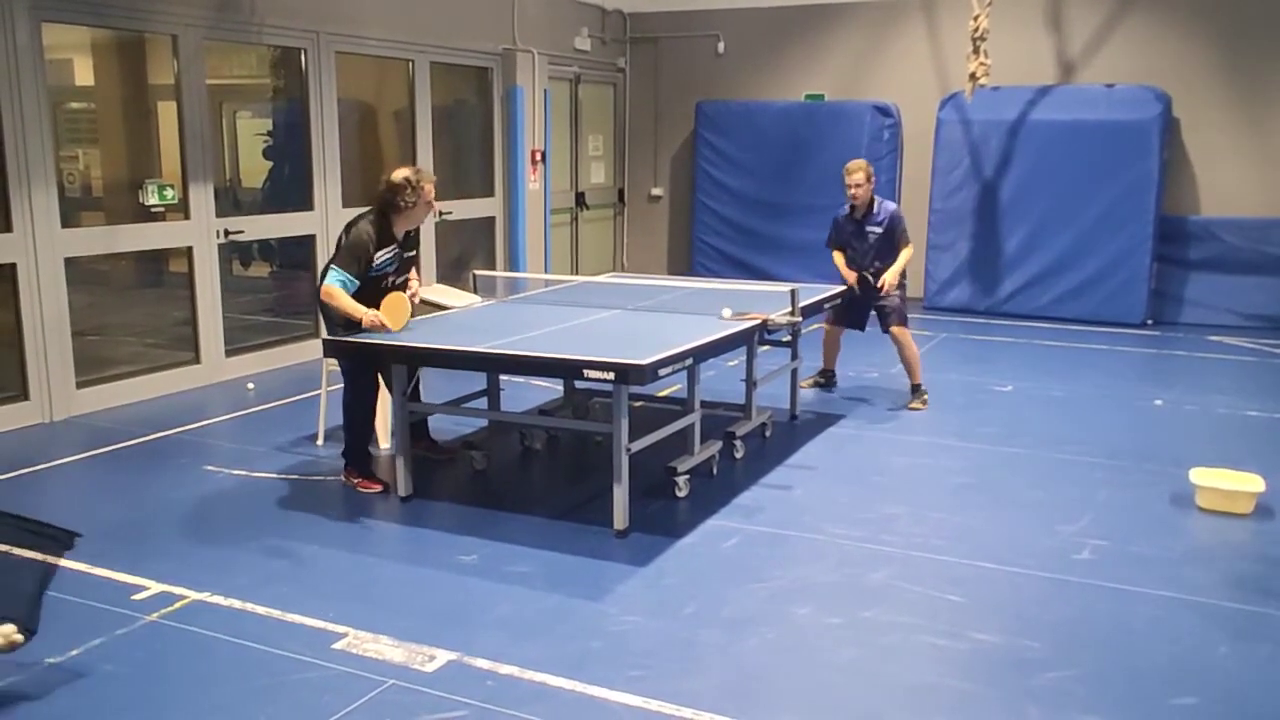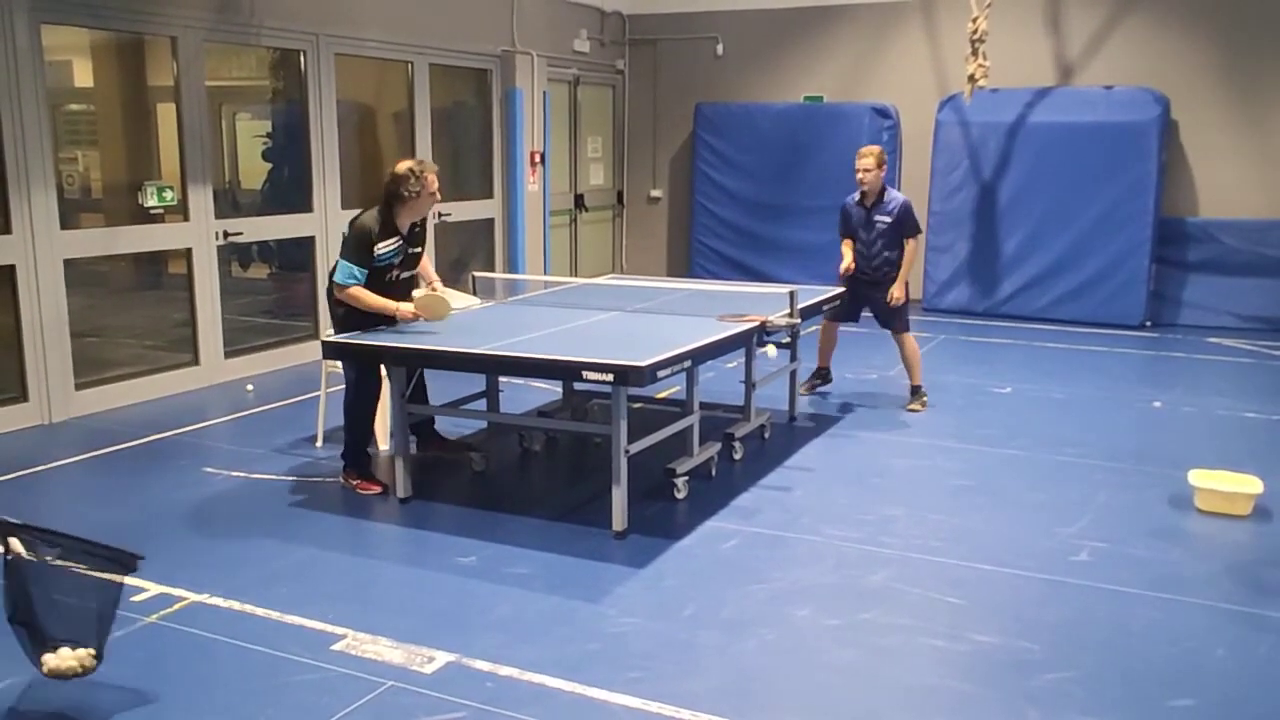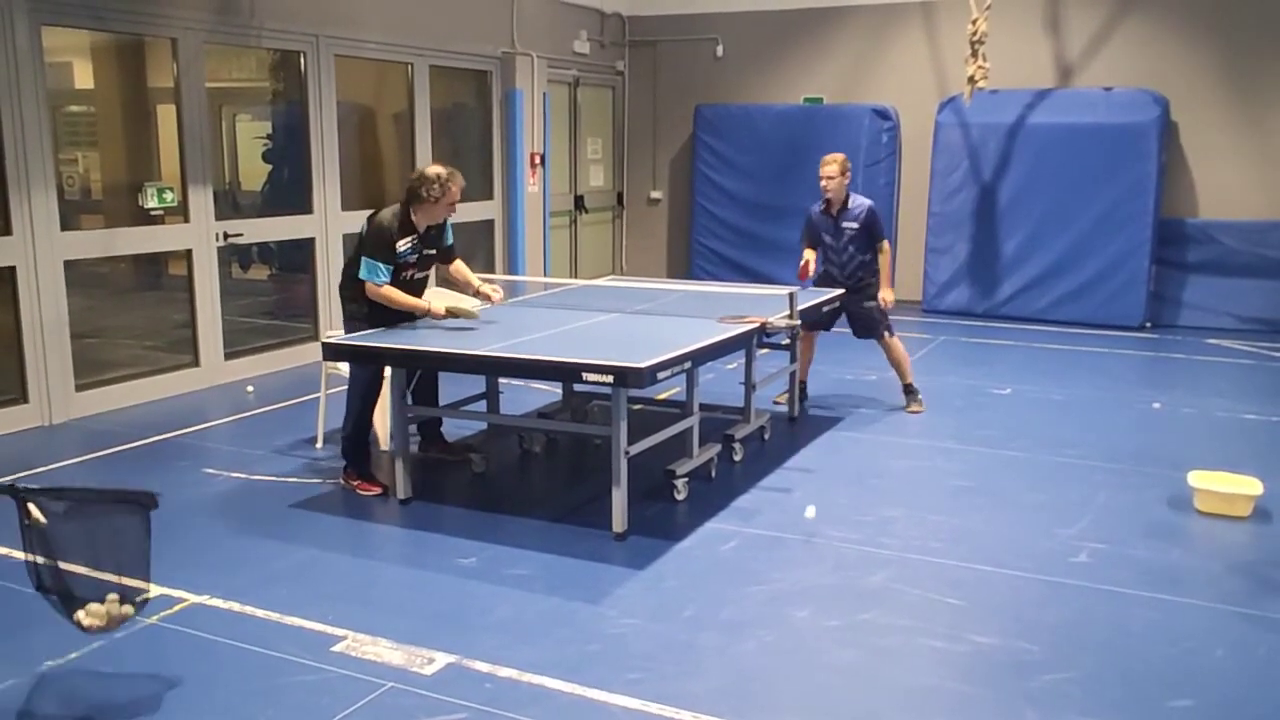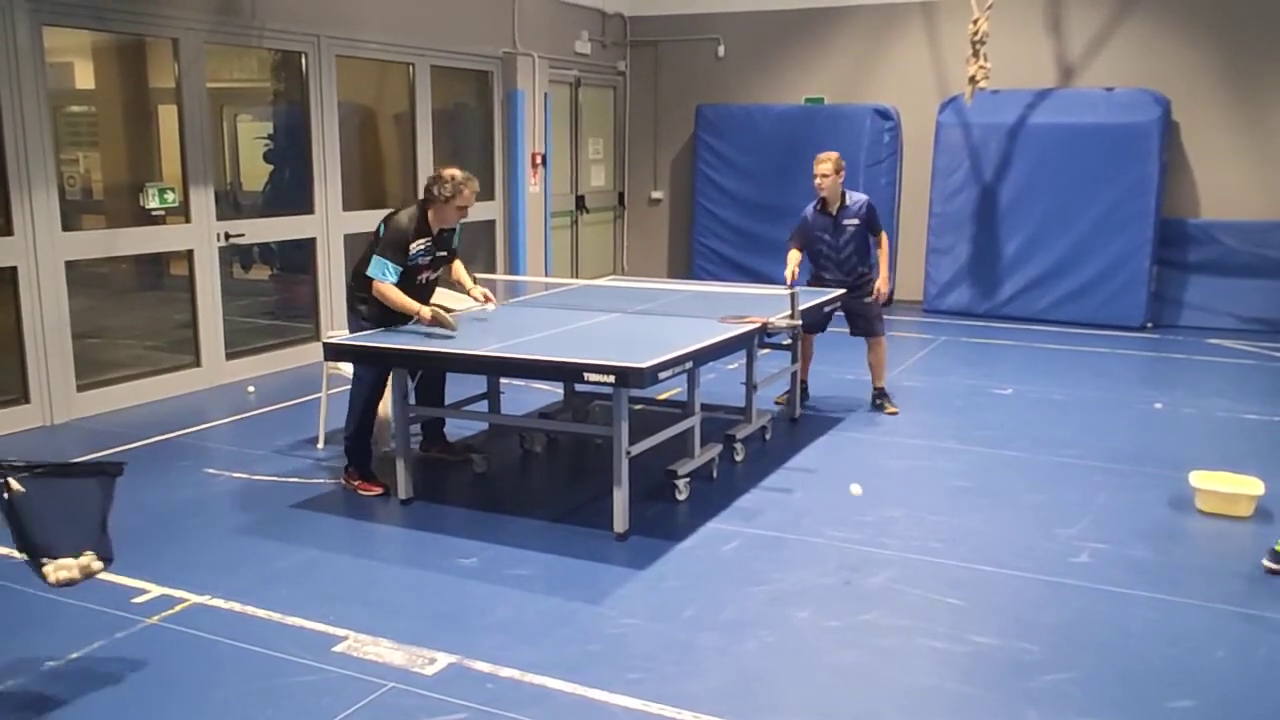
dt=0.3s
person 1, frame 1
left shoulder: (410, 227)
right shoulder: (363, 236)
right elbow: (328, 291)
left wrist: (413, 282)
right wrist: (365, 315)
right hip: (348, 314)
left knee: (406, 373)
right knee: (362, 384)
left ankle: (418, 437)
right ankle: (356, 466)
person 1, frame 2
left shoulder: (418, 222)
right shoulder: (367, 228)
right elbow: (343, 288)
left wrist: (433, 280)
right wrist: (393, 308)
left hip: (397, 310)
right hip: (357, 314)
left knee: (413, 371)
right knee: (365, 384)
left ankle: (426, 436)
right ankle: (355, 467)
person 1, frame 3
left shoulder: (439, 225)
right shoulder: (385, 226)
left elbow: (450, 261)
right elbow: (375, 289)
left wrist: (479, 287)
right wrist: (426, 308)
left hip: (408, 308)
right hip: (366, 310)
left knee: (425, 369)
right knee: (367, 383)
left ankle: (431, 439)
right ankle: (355, 467)
person 1, frame 4
left shoulder: (449, 225)
right shoulder: (401, 227)
left elbow: (451, 260)
right elbow: (380, 286)
left wrist: (470, 287)
right wrist: (418, 310)
left hip: (413, 308)
right hip: (374, 309)
left knee: (432, 367)
right knee: (370, 383)
left ankle: (433, 439)
right ankle: (356, 467)
person 2, frame 1
left shoulder: (890, 212)
right shoulder: (842, 217)
left elbow: (906, 248)
right elbow: (837, 250)
left wrist: (893, 271)
right wrist: (846, 272)
left hip: (886, 284)
right hip: (856, 283)
left knee: (899, 332)
right knee: (832, 327)
left ankle: (918, 390)
right ankle: (827, 374)
person 2, frame 2
left shoulder: (899, 204)
right shoulder: (850, 205)
left elbow: (912, 243)
left wrist: (900, 283)
right wrist: (848, 258)
left hip: (887, 281)
right hip: (856, 277)
left knee: (902, 334)
right knee: (829, 322)
left ankle: (917, 391)
right ankle: (822, 373)
person 2, frame 3
left shoulder: (865, 209)
right shoulder: (815, 214)
left elbow: (882, 247)
right elbow: (810, 246)
left wrist: (885, 286)
right wrist: (808, 260)
left hip: (863, 287)
right hip: (828, 285)
left knee: (886, 338)
right knee: (806, 331)
left ankle: (911, 390)
right ankle: (800, 387)
person 2, frame 4
left shoulder: (862, 205)
right shoulder: (810, 214)
left elbow: (881, 238)
right elbow: (797, 247)
left wrist: (883, 276)
right wrist: (792, 264)
left hip: (860, 285)
right hip: (822, 284)
left knee: (876, 337)
right knee: (805, 333)
left ankle: (879, 394)
right ankle: (801, 387)
